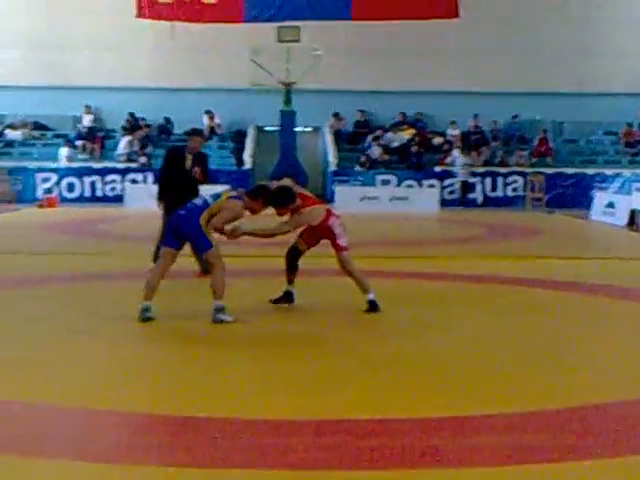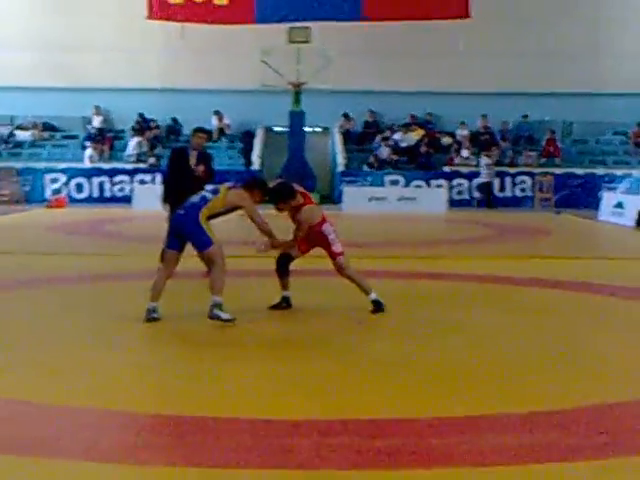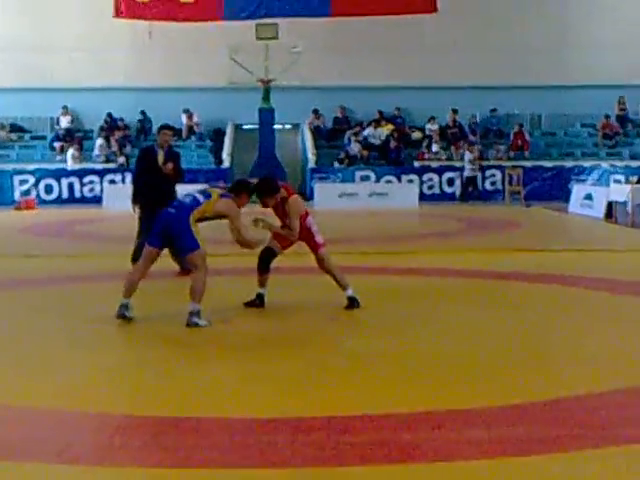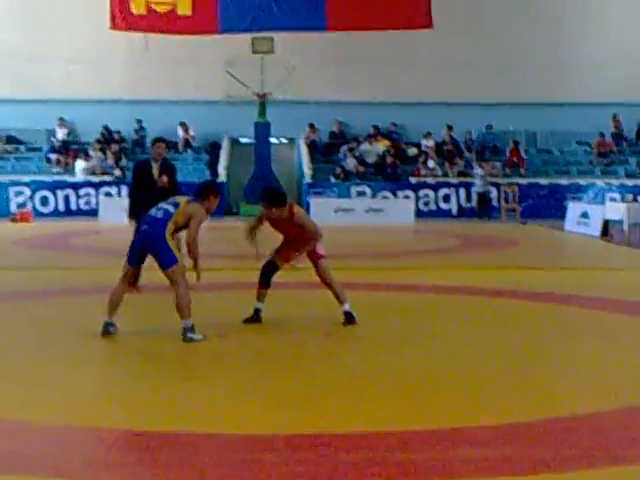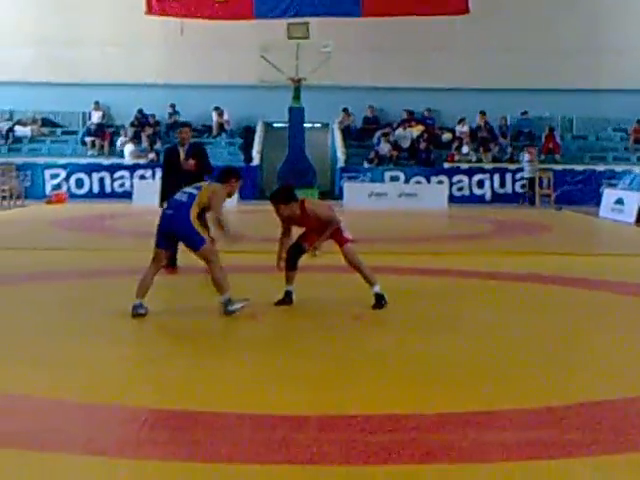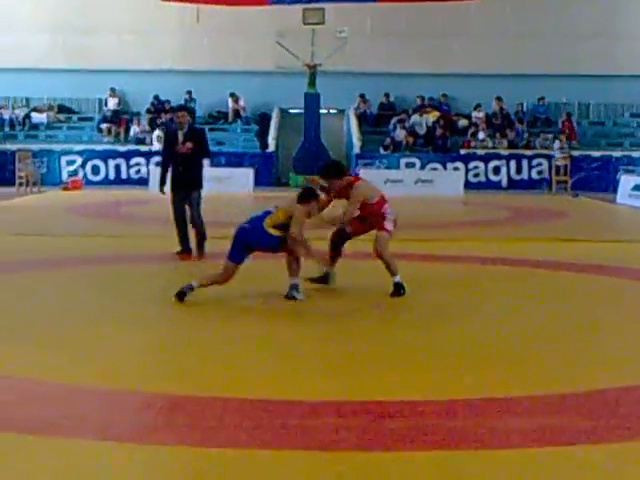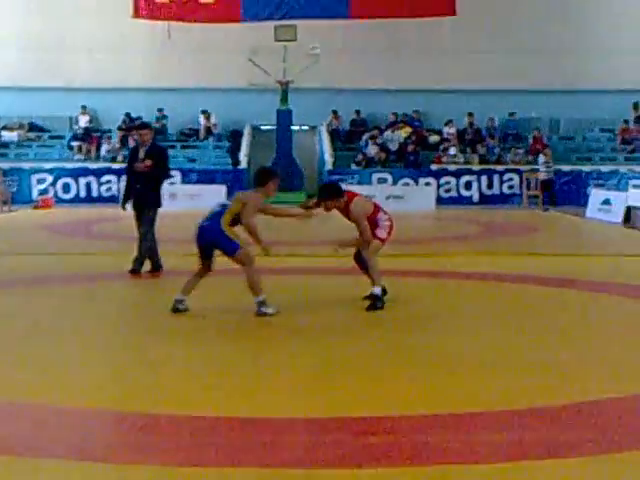
dt=0.4s
person 1, frame 1
left shoulder: (202, 157)
right shoulder: (173, 152)
left elbow: (206, 178)
right elbow: (163, 174)
left wrist: (200, 175)
right wrist: (161, 196)
left hip: (190, 200)
right hip: (172, 200)
right knee: (166, 232)
left ankle: (204, 266)
person 1, frame 2
left shoulder: (206, 157)
right shoulder: (177, 152)
left elbow: (211, 178)
right elbow: (169, 175)
left wrist: (204, 173)
right wrist: (166, 197)
right hip: (177, 200)
left ankle: (209, 264)
person 1, frame 3
left shoulder: (174, 154)
right shoulder: (144, 152)
left elbow: (180, 177)
right elbow: (137, 176)
left wrist: (172, 171)
right wrist: (135, 198)
left hip: (168, 200)
right hip: (148, 200)
right knee: (143, 233)
left ankle: (183, 264)
person 1, frame 4
left shoulder: (170, 167)
right shoulder: (139, 166)
left elbow: (176, 190)
right elbow: (133, 190)
left wrist: (167, 184)
right wrist: (132, 212)
right hip: (144, 213)
right ankle: (133, 280)
person 1, frame 5
left shoulder: (199, 150)
right shoulder: (169, 151)
left elbow: (208, 170)
right elbow: (165, 176)
left wrist: (195, 168)
right wrist: (163, 198)
right ankle: (171, 262)
person 1, frame 6
left shoulder: (198, 133)
right shoulder: (169, 134)
left elbow: (206, 153)
right elbow: (166, 159)
left wrist: (189, 152)
right wrist: (162, 181)
left hip: (193, 181)
right hip: (177, 181)
left knee: (194, 215)
right knee: (179, 217)
left ankle: (200, 246)
right ankle: (185, 248)
person 1, frame 7
left shoulder: (160, 151)
right shoulder: (133, 151)
left elbow: (165, 173)
right elbow: (130, 175)
left wrist: (147, 170)
right wrist: (126, 197)
left hip: (151, 199)
right hip: (138, 199)
left knee: (145, 233)
right knee: (147, 233)
left ankle: (137, 266)
right ankle: (156, 265)
person 2, frame 1
left shoulder: (236, 196)
right shoulder: (237, 206)
right elbow: (214, 224)
right wrist: (226, 233)
left hip: (178, 217)
right hip: (193, 221)
left knee: (161, 266)
right knee: (217, 265)
left ankle: (145, 309)
right ankle: (219, 311)
person 2, frame 2
left shoulder: (229, 189)
right shoulder: (242, 196)
right elbow: (261, 223)
right wrist: (274, 240)
left hip: (179, 216)
right hip: (194, 219)
left knee: (167, 268)
right knee: (218, 262)
left ankle: (151, 310)
right ankle: (216, 307)
person 2, frame 3
left shoulder: (214, 191)
right shoulder: (232, 207)
right elbow: (240, 239)
right wrist: (255, 243)
left hip: (166, 215)
right hip: (182, 221)
left knee: (142, 265)
right knee: (200, 268)
left ankle: (124, 306)
right ankle: (194, 315)
person 2, frame 4
left shoulder: (181, 200)
right shoulder: (199, 210)
right elbow: (191, 239)
right wrist: (196, 262)
left hip: (141, 231)
right hip: (159, 236)
left knee: (125, 282)
right knee: (181, 283)
left ankle: (108, 323)
right ankle: (189, 330)
person 2, frame 5
left shoulder: (203, 188)
right shoulder: (220, 190)
right elbow: (215, 215)
left wrist: (208, 239)
right wrist: (227, 233)
left hip: (167, 217)
right hip: (184, 220)
left knee: (155, 266)
right knee: (213, 259)
left ankle: (138, 305)
right ankle: (228, 302)
person 2, frame 6
left shoulder: (290, 208)
right shoulder: (300, 210)
right elbow: (294, 234)
right wrist: (311, 252)
left hip: (242, 232)
right hip: (258, 232)
left knee: (224, 276)
right knee: (294, 248)
left ankle: (191, 287)
right ankle: (294, 289)
person 2, frame 7
left shoulder: (249, 196)
right shoulder: (255, 198)
left elbow: (273, 211)
right elbow: (246, 221)
left wrist: (299, 213)
right wrist: (261, 242)
left hip: (204, 229)
right hip: (217, 229)
left knee: (205, 269)
right knee: (249, 263)
left ankle: (179, 301)
right ankle: (262, 305)
person 3, frame 1
left shoulder: (302, 216)
right shoulder: (295, 192)
left elbow: (272, 232)
right elbow: (285, 182)
left wrist: (244, 231)
left hip: (332, 226)
right hip: (316, 226)
left knee: (347, 266)
right knee: (292, 255)
left ankle: (371, 300)
right ankle: (288, 294)
person 3, frame 2
left shoulder: (303, 215)
right shoulder: (294, 191)
left elbow: (295, 243)
right elbow: (280, 184)
left hip: (324, 234)
right hip: (308, 234)
left knee: (344, 270)
right knee: (282, 260)
left ankle: (375, 300)
right ankle: (285, 299)
person 3, frame 3
left shoulder: (292, 203)
right shoulder: (274, 188)
left elbow: (294, 236)
left wrist: (270, 227)
left hip: (306, 228)
right hip: (288, 227)
left knee: (324, 263)
right knee: (265, 256)
left ankle: (351, 297)
right ankle: (260, 298)
person 3, frame 4
left shoulder: (297, 213)
right shoulder: (266, 213)
left elbow: (317, 235)
right elbow: (253, 228)
left wrist: (302, 252)
right wrist: (251, 236)
left hip: (308, 242)
right hip: (290, 243)
left knee: (325, 275)
right knee: (266, 270)
left ankle: (347, 312)
right ankle: (257, 312)
person 3, frame 5
left shoulder: (310, 207)
right shoulder: (285, 215)
left elbow: (335, 221)
right elbow: (286, 234)
left wrist: (320, 240)
right wrist: (280, 254)
left hip: (333, 226)
right hip: (315, 229)
left knee: (352, 260)
right knee: (291, 253)
left ankle: (379, 294)
right ankle: (288, 294)
person 3, frame 6
left shoulder: (357, 190)
right shoulder: (344, 182)
left elbow: (345, 218)
left hip: (384, 216)
right hip: (368, 216)
left knee: (379, 250)
right knee: (338, 237)
left ankle: (398, 283)
right ankle: (328, 274)
person 3, frame 7
left shoulder: (354, 208)
right shoulder: (339, 197)
left elbow: (367, 238)
left wrist: (345, 244)
right wrist: (312, 204)
left hip: (382, 223)
right hip: (369, 223)
left knee: (367, 255)
right knee: (359, 257)
left ankle: (378, 298)
right ankle: (378, 289)
